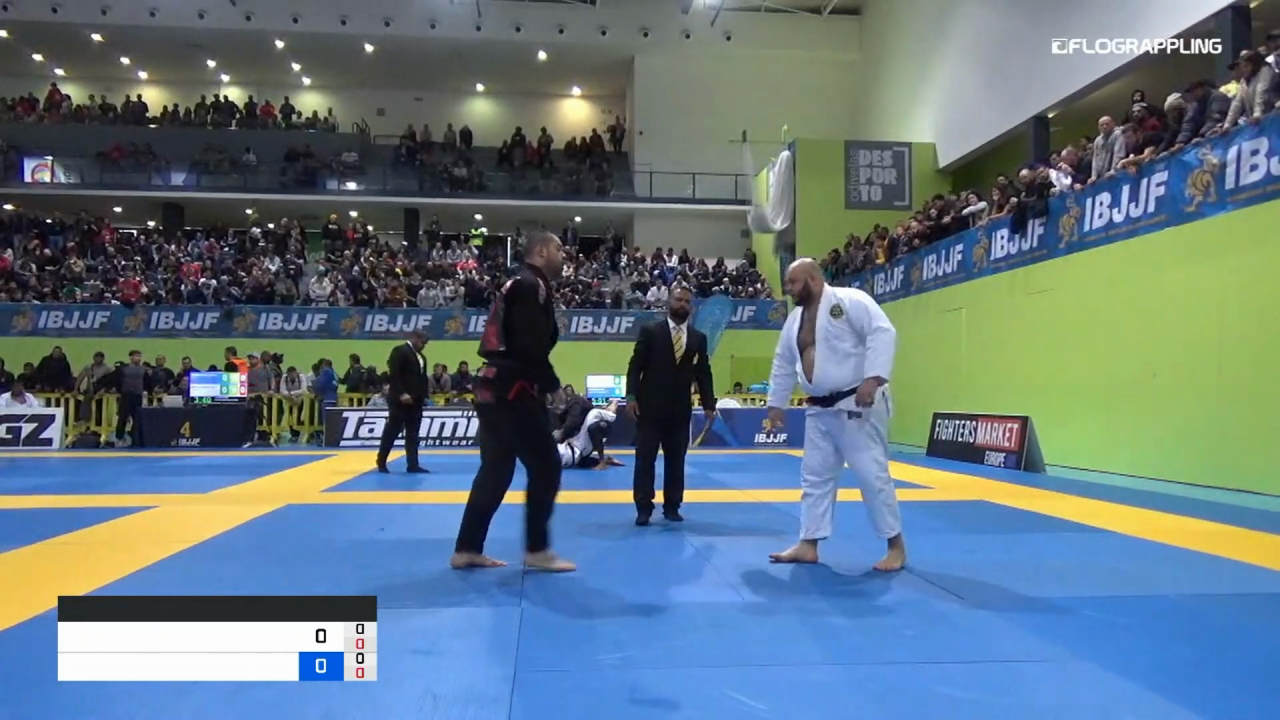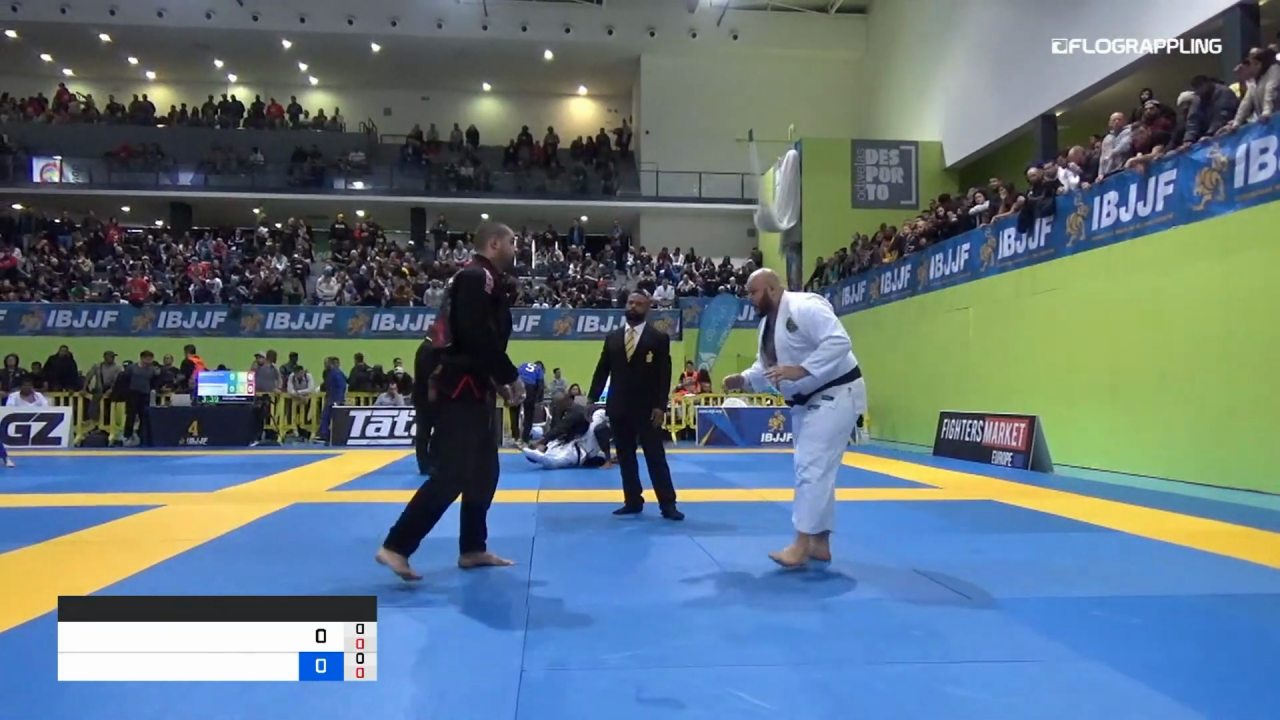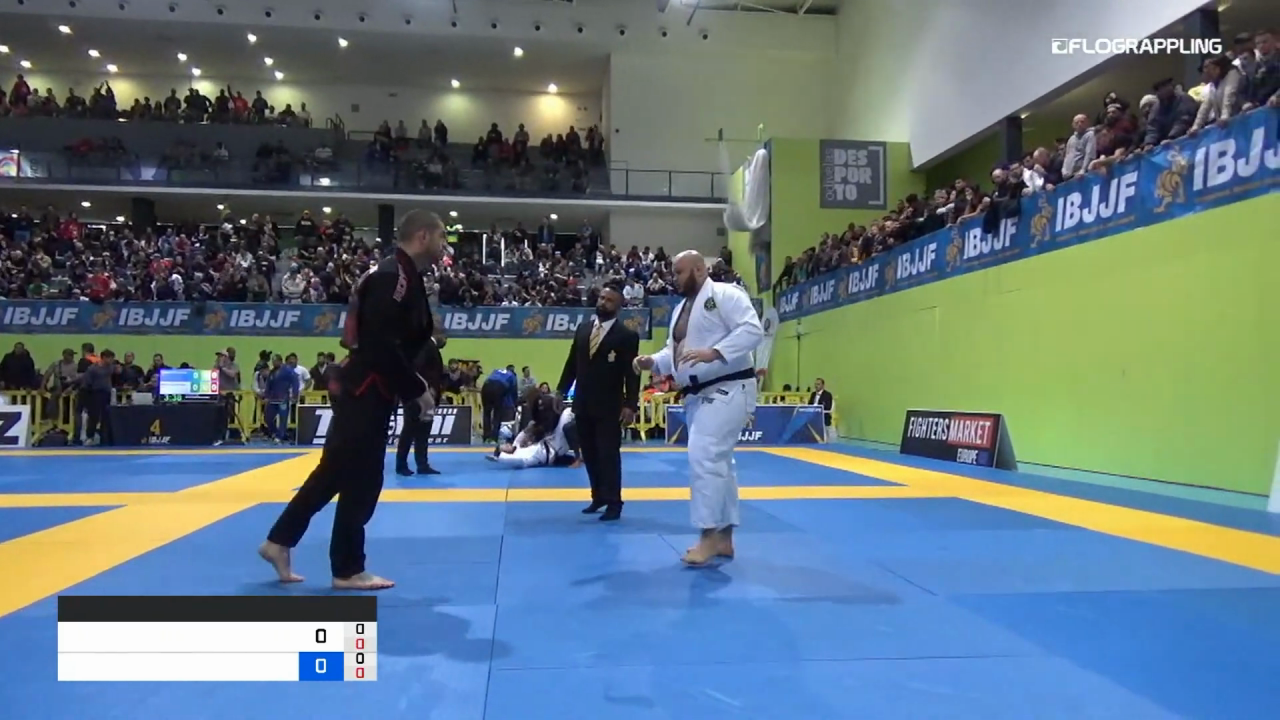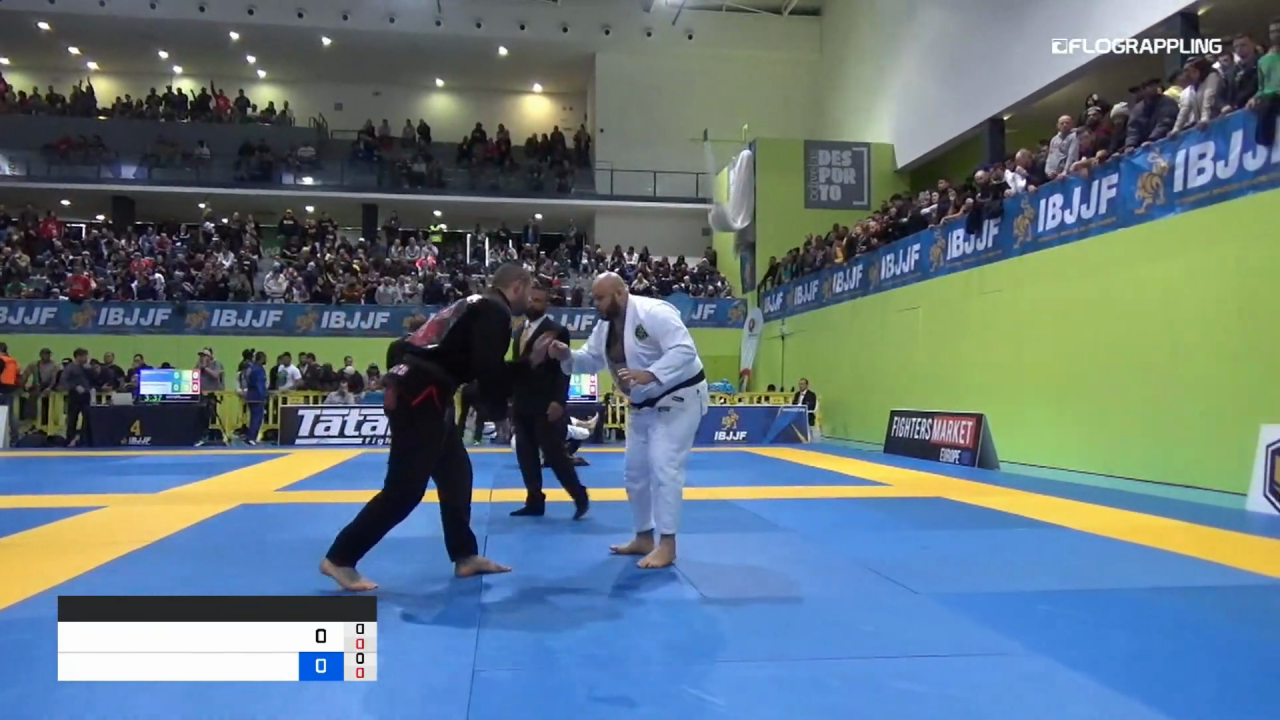
dt=1s
person 1, frame 1
left shoulder: (520, 286)
right shoulder: (531, 286)
right elbow: (530, 346)
left wrist: (541, 385)
right wrist: (551, 384)
left hip: (497, 386)
right hip: (511, 389)
left knee: (496, 469)
right knee: (546, 466)
left ankle: (468, 549)
right ankle: (538, 550)
person 1, frame 2
left shoulder: (479, 279)
right shoulder: (477, 278)
right elbow: (479, 337)
left wrist: (498, 379)
right wrist: (508, 375)
left hip: (470, 388)
right hip: (460, 390)
left knee: (483, 471)
right knee: (452, 474)
left ankle: (473, 548)
right ankle: (396, 548)
person 1, frame 3
left shoulder: (400, 275)
right shoulder: (391, 278)
right elbow: (381, 346)
left wrist: (411, 382)
right wrist: (415, 391)
left hip: (363, 385)
right hip: (366, 388)
left knee: (337, 471)
right knee: (362, 480)
left ankle: (280, 541)
right ankle: (348, 571)
person 1, frame 4
left shoulder: (478, 307)
right shoulder: (497, 311)
left elbow: (480, 364)
right elbow: (488, 366)
right wrist: (502, 410)
left hip: (421, 393)
right hip: (420, 394)
left knee: (456, 473)
right knee: (406, 487)
left ankle: (466, 556)
right ankle: (339, 561)
person 2, frame 1
left shoulder: (851, 300)
right shoulder: (795, 319)
left elbow: (882, 334)
right elbow: (784, 363)
left wrist: (872, 379)
right wrist: (775, 402)
left hip: (859, 405)
right hip: (820, 409)
left knee: (871, 475)
right knee: (815, 477)
left ankle: (896, 547)
right ankle: (807, 545)
person 2, frame 2
left shoulder: (806, 306)
right shoulder: (767, 321)
left elbow: (838, 342)
right elbow: (765, 364)
left wrist: (801, 370)
right wrist: (744, 379)
left hip: (836, 395)
right hip: (808, 400)
left knee: (813, 466)
right knee: (813, 467)
left ankle: (801, 545)
right ankle: (820, 543)
person 2, frame 3
left shoulder: (726, 294)
right shoulder: (682, 308)
left elbow: (751, 330)
right elbow: (674, 350)
left wrist: (714, 352)
right wrist: (652, 361)
left hip: (726, 391)
right hip: (698, 394)
left knee: (704, 460)
right knee: (716, 464)
left ankle: (708, 538)
right ankle: (723, 538)
person 2, frame 4
left shoulder: (654, 313)
right shoulder: (605, 325)
left elbow: (684, 350)
right elbow: (590, 361)
left wrist: (650, 374)
right wrist: (565, 355)
left hip: (678, 397)
right hip: (645, 405)
left knee: (664, 467)
right knee: (635, 470)
left ankle: (666, 546)
right ankle: (643, 536)
person 3, frame 1
left shoulder: (699, 338)
right shoulder: (650, 331)
left elbow: (704, 374)
right elbow: (636, 365)
left wrist: (708, 405)
right wrist: (631, 395)
left hip: (680, 408)
right hip: (650, 406)
left knee: (676, 459)
right knee: (645, 456)
left ankle: (672, 506)
right ankle: (644, 507)
person 3, frame 2
left shoulder: (658, 338)
right shoulder: (612, 337)
left elbow: (664, 374)
right elbow: (602, 370)
left wrist: (660, 405)
right wrist: (592, 398)
left hip: (646, 408)
right hip: (618, 407)
left knee: (655, 455)
right knee: (625, 456)
left ankle: (667, 503)
right ankle: (633, 501)
person 3, frame 3
left shoulder: (626, 336)
right shoulder: (582, 329)
left elbow: (632, 374)
right elbow: (572, 362)
left wrist: (630, 405)
right wrist: (561, 390)
left hip: (609, 406)
right hip: (583, 404)
left knee: (609, 454)
right knee: (588, 453)
left ankle: (613, 504)
right ankle: (598, 496)
person 3, frame 4
left shoulder: (556, 331)
right shoulder: (521, 332)
left elbow: (563, 369)
left wrist: (559, 402)
right wrist: (510, 397)
left hip: (545, 405)
right hip: (521, 404)
left knee: (553, 452)
right knee: (525, 455)
left ankle: (579, 495)
right ankle: (534, 501)
